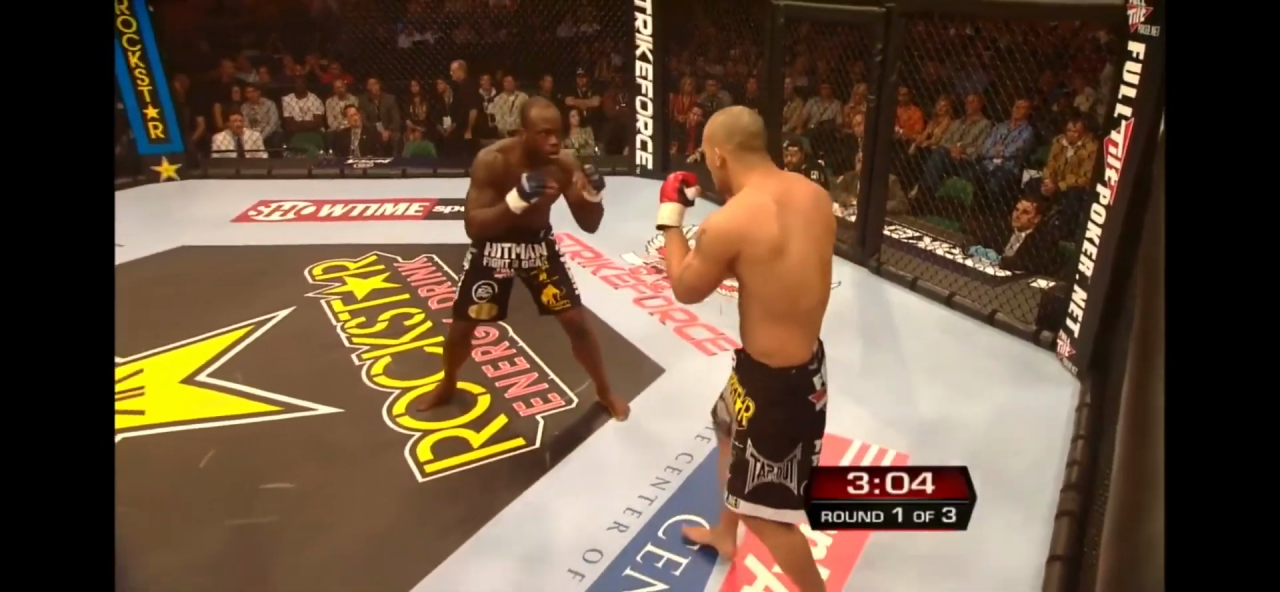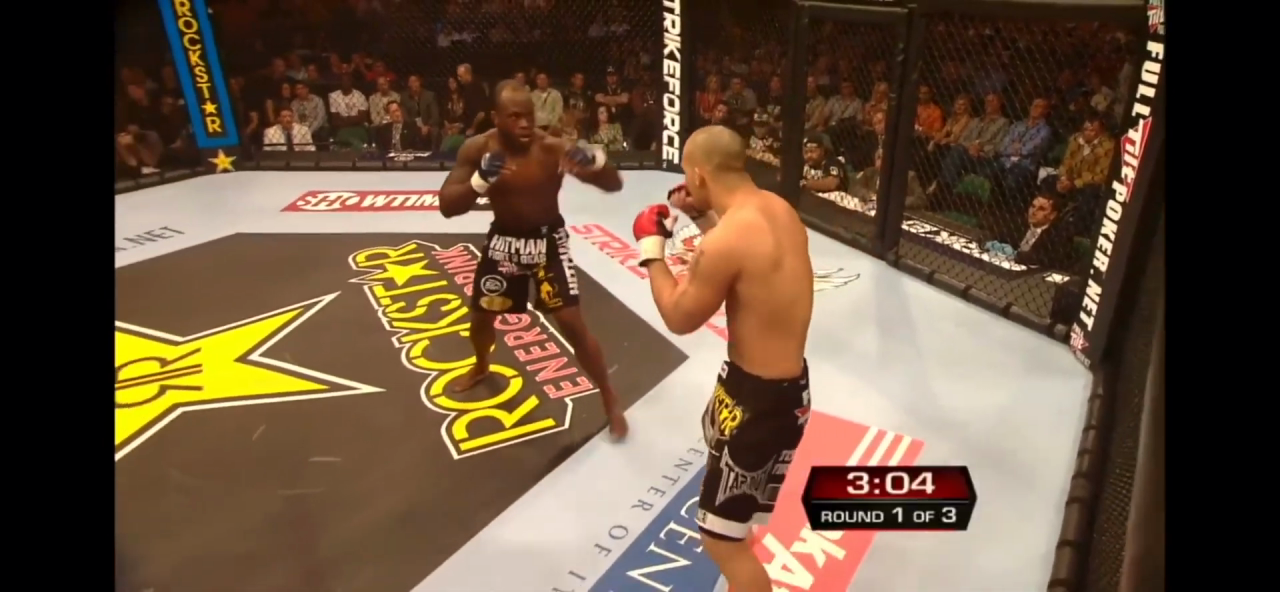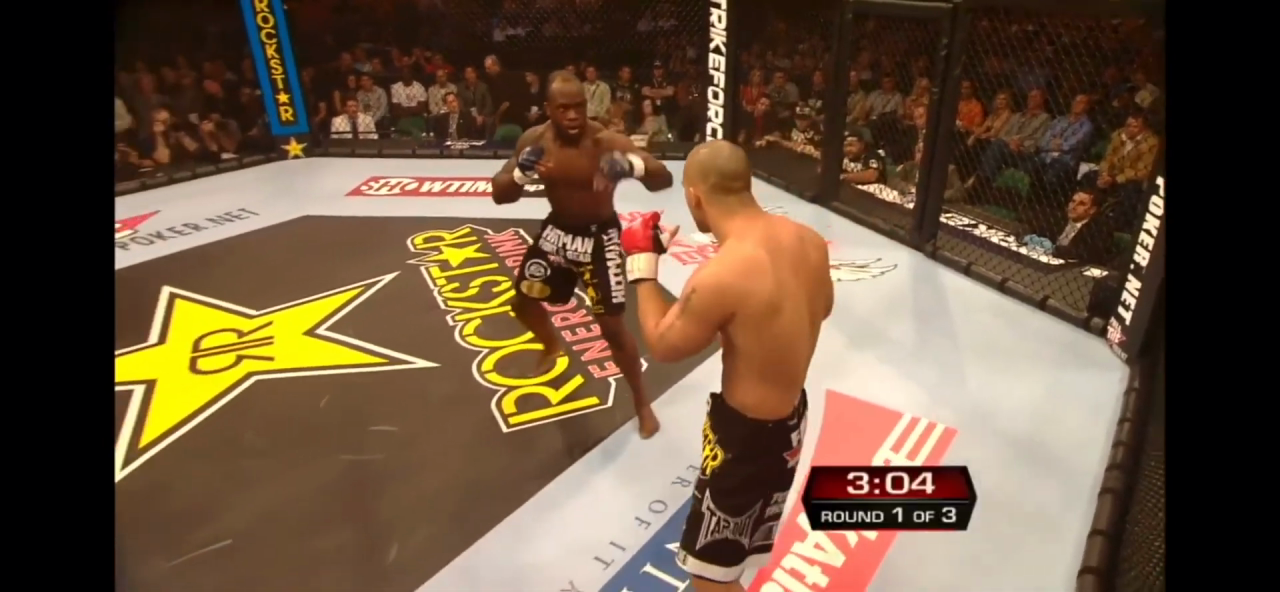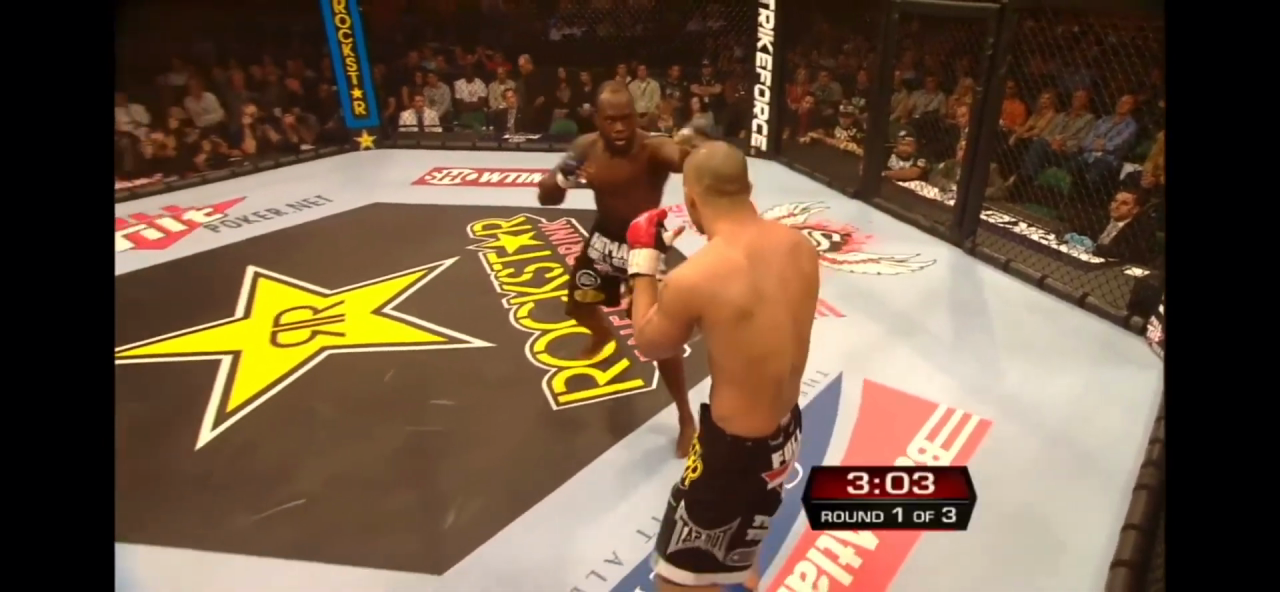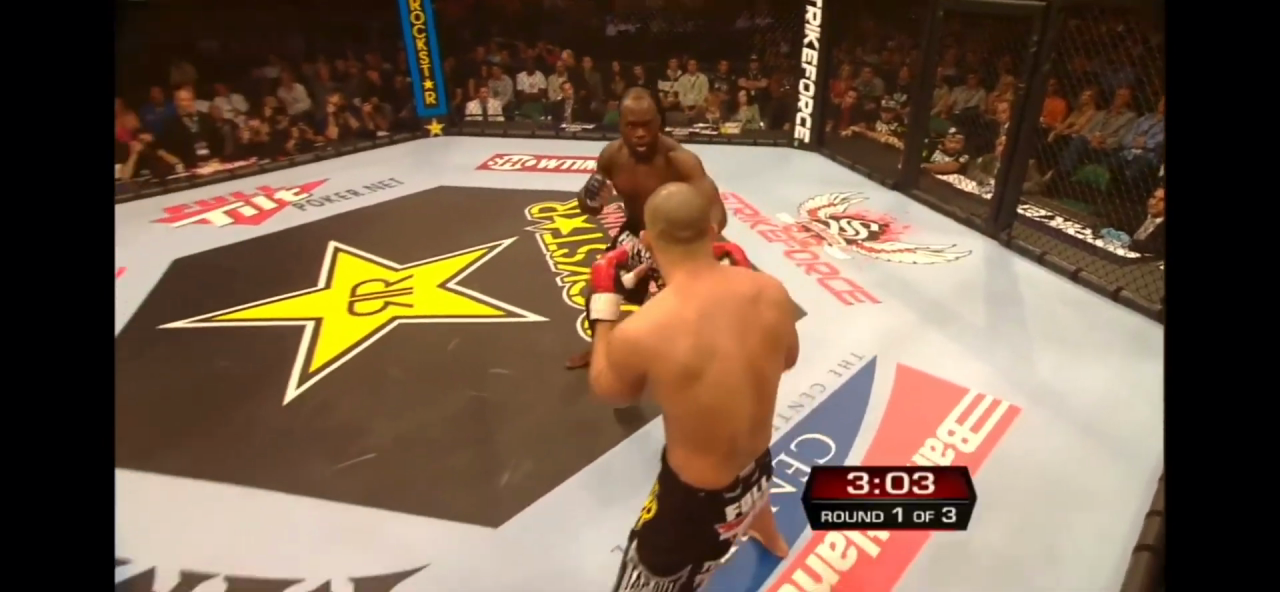
dt=0.3s
person 1, frame 1
left shoulder: (728, 223)
right shoulder: (813, 195)
left elbow: (685, 288)
left wrist: (670, 215)
left hip: (775, 382)
right hip: (805, 363)
left knee: (767, 516)
right knee: (728, 430)
right ankle: (723, 534)
person 1, frame 2
left shoulder: (723, 243)
right shoulder: (780, 210)
left elbow: (679, 318)
left wrist: (651, 249)
right wrist: (708, 215)
left hip: (762, 397)
right hip: (785, 381)
left knee: (724, 539)
right knee: (718, 437)
right ankle: (727, 509)
person 1, frame 3
left shoulder: (718, 278)
right shoulder: (807, 239)
left elbow: (664, 347)
left wrist: (642, 267)
left hip: (750, 433)
right hip: (789, 414)
right ankle: (743, 532)
person 1, frame 4
left shoulder: (692, 279)
right shoulder: (799, 245)
left elbow: (648, 342)
left wrist: (642, 261)
right wrist: (752, 227)
left hip: (736, 450)
right hip: (787, 428)
right knee: (749, 498)
person 1, frame 5
left shoulder: (641, 333)
right shoulder: (769, 292)
left elbow: (609, 391)
left wrist: (604, 303)
left hip: (693, 501)
right hip: (757, 472)
right ankle: (772, 539)
person 2, frame 1
left shoulder: (565, 165)
right shoulder: (491, 161)
left elbow: (589, 224)
right elbow: (475, 227)
left wrist: (593, 193)
right wrist: (520, 197)
left hip: (538, 245)
right hip: (492, 247)
left knee: (576, 322)
right knee: (461, 328)
left ankle: (605, 392)
right ankle: (448, 383)
person 2, frame 2
left shoulder: (554, 148)
right shoulder: (478, 148)
left elbow: (612, 184)
right elbow: (448, 206)
left wrist: (595, 162)
right wrist: (480, 179)
left hip: (547, 239)
right hip: (503, 239)
left knee: (571, 325)
right knee: (482, 314)
left ankle: (610, 402)
right ankle: (480, 367)
person 2, frame 3
left shoulder: (606, 141)
right shoulder: (534, 139)
left elbow: (662, 179)
right elbow: (499, 194)
left wrist: (631, 166)
right wrist: (521, 172)
left hip: (599, 238)
right hip: (556, 231)
left knee: (612, 328)
right knee: (524, 303)
left ankle: (642, 404)
right ankle: (551, 346)
person 2, frame 4
left shoulder: (652, 148)
right shoulder: (585, 148)
right elbow: (545, 197)
left wrist: (693, 145)
right wrist: (563, 178)
right hip: (605, 237)
right knee: (579, 305)
left ankle: (687, 420)
right ankle: (604, 336)
person 2, frame 5
left shoulder: (680, 160)
right shoulder: (611, 155)
left elbow: (715, 211)
right elbow: (589, 207)
right wrist: (591, 198)
right hip: (633, 235)
